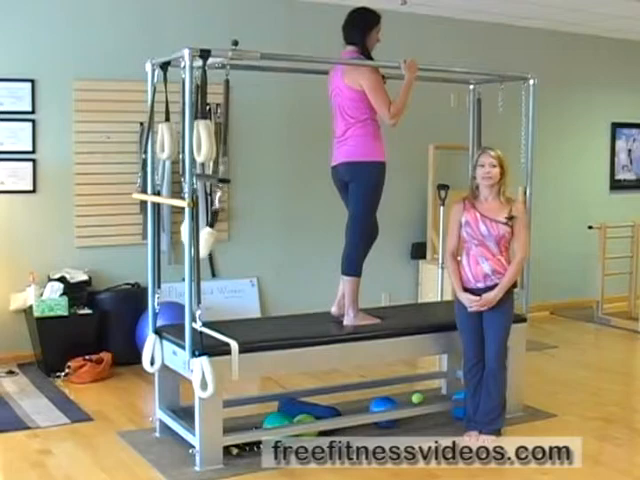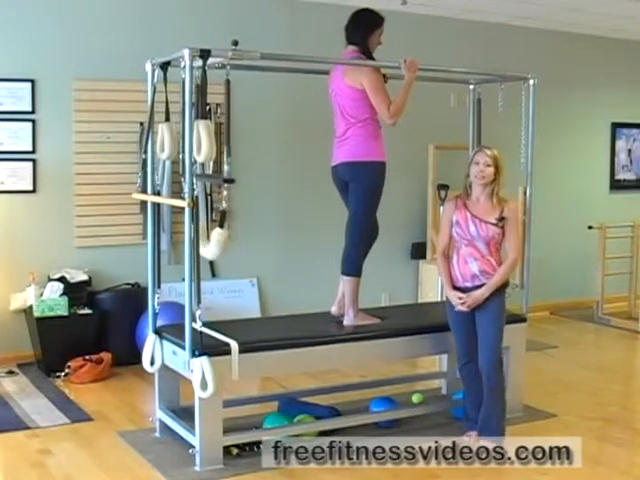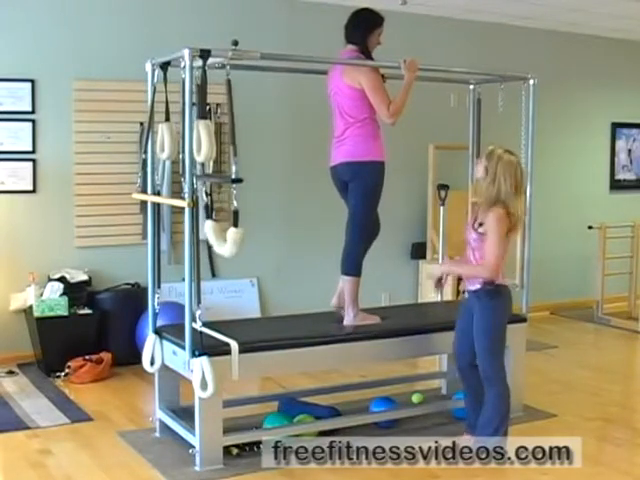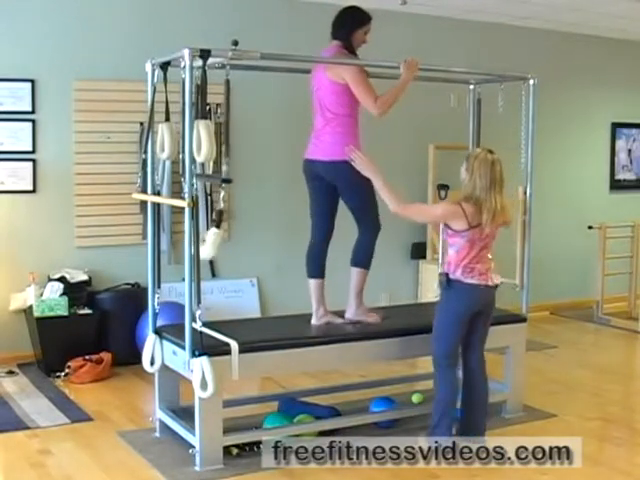
dt=1s
person 1, frame 1
left shoulder: (336, 70)
right shoulder: (363, 69)
right elbow: (390, 116)
right wrist: (409, 79)
left hip: (341, 162)
right hip: (364, 161)
left knee: (364, 230)
right knee: (359, 233)
left ankle: (341, 302)
right ankle: (352, 312)
person 1, frame 2
left shoulder: (337, 70)
right shoulder: (364, 69)
right elbow: (390, 115)
left wrist: (378, 82)
right wrist: (409, 79)
left hip: (341, 162)
right hip: (364, 161)
left knee: (365, 230)
right knee: (358, 233)
left ankle: (341, 303)
right ankle: (351, 312)
person 1, frame 3
left shoulder: (336, 68)
right shoulder: (363, 68)
right elbow: (389, 115)
left wrist: (377, 81)
right wrist: (408, 79)
left hip: (340, 162)
right hip: (363, 160)
left knee: (367, 227)
right knee: (358, 232)
left ankle: (342, 295)
right ankle: (352, 312)
person 1, frame 4
left shoulder: (320, 65)
right shoulder: (346, 63)
right elbow: (377, 107)
right wrist: (405, 78)
left hip: (315, 160)
right hip: (341, 159)
left knee: (320, 234)
right knee: (370, 227)
left ankle: (319, 311)
right ankle: (355, 305)
person 2, frame 1
left shoulder: (514, 208)
right shoulder: (461, 207)
left elbow: (520, 255)
right elbow: (450, 254)
left wrist: (497, 293)
right wrist: (460, 292)
left hip: (500, 294)
right hip: (467, 294)
left knee: (495, 360)
right knee: (472, 360)
left ankle: (490, 425)
right ankle: (473, 421)
person 2, frame 2
left shoulder: (507, 209)
right shoulder: (453, 206)
left elbow: (513, 257)
right elbow: (441, 252)
left wrist: (483, 292)
right wrist: (449, 290)
left hip: (490, 294)
right hip: (458, 293)
left knee: (489, 362)
right knee: (467, 361)
left ankle: (491, 432)
right ankle: (474, 423)
person 2, frame 3
left shoulder: (497, 214)
right shoulder: (482, 207)
left elbow: (490, 268)
left wrist: (448, 268)
right wrist: (450, 265)
left hip: (490, 298)
right hip: (474, 296)
left knee: (490, 370)
right knee: (464, 360)
left ankle: (491, 438)
right ankle: (478, 426)
person 2, frame 4
left shoulder: (454, 211)
right shoulder: (496, 211)
left elbow: (398, 208)
right elbow: (507, 221)
left wrist: (373, 174)
left hip: (459, 292)
right hip: (486, 292)
left knee: (445, 364)
right knee: (474, 362)
left ankle: (441, 436)
right ankle: (473, 432)
